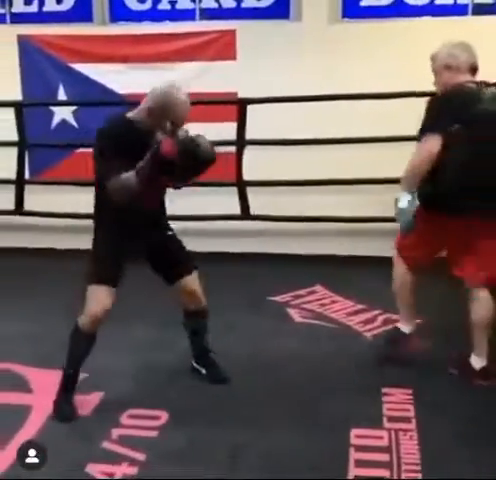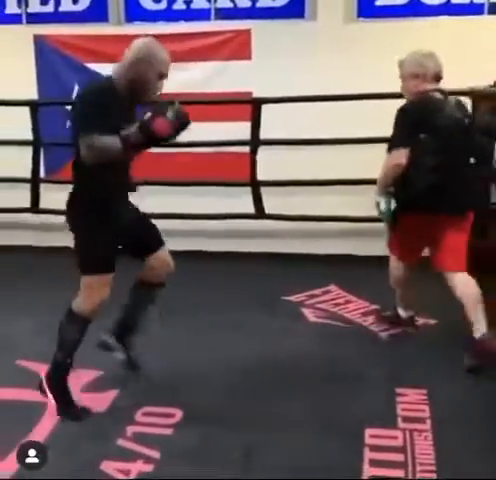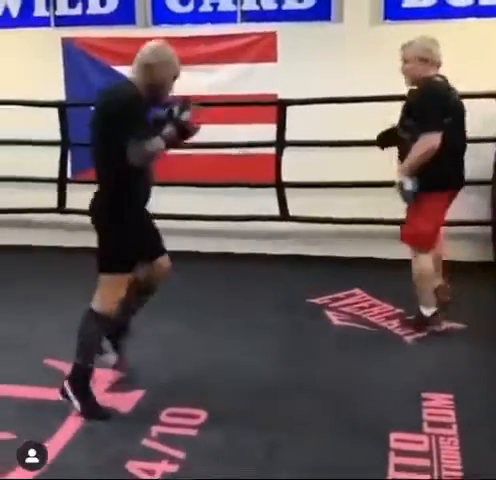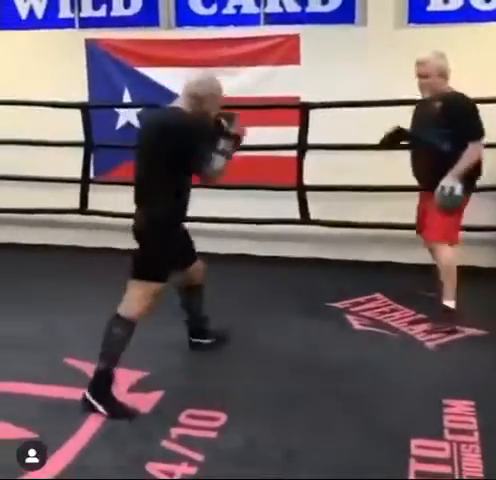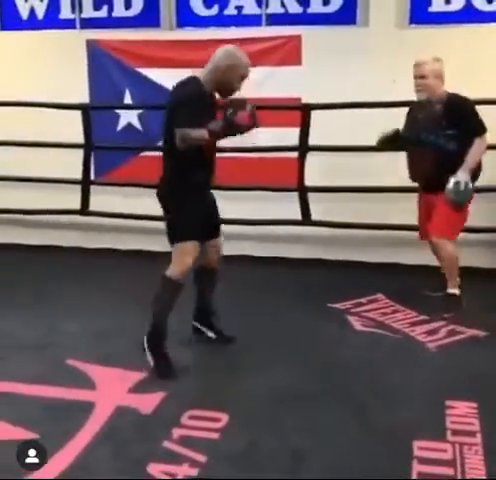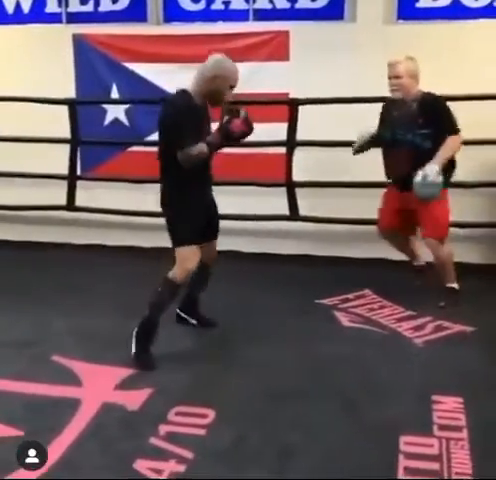
dt=0.3s
person 1, frame 1
left shoulder: (166, 136)
right shoulder: (111, 134)
left elbow: (174, 179)
right elbow: (117, 191)
left wrist: (195, 160)
right wrist: (154, 161)
left hip: (154, 227)
right hip: (114, 231)
left knee: (193, 292)
right knee: (97, 310)
left ankle: (202, 357)
right ankle: (67, 386)
person 1, frame 2
left shoulder: (125, 100)
right shoulder: (99, 95)
right elbow: (89, 151)
left wrist: (153, 128)
right wrist: (138, 134)
left hip: (118, 205)
right hip: (92, 210)
left knee: (161, 267)
right knee: (94, 296)
left ankle: (121, 335)
right ankle: (55, 380)
person 1, frame 3
left shoulder: (127, 98)
right shoulder: (126, 100)
right elbow: (139, 156)
left wrist: (166, 127)
right wrist: (173, 130)
left hip: (129, 206)
right hip: (117, 209)
left knee: (159, 267)
right knee: (112, 295)
left ankle: (114, 334)
right ankle: (77, 381)
person 1, frame 4
left shoulder: (161, 119)
right shoulder: (182, 126)
right elbow: (210, 172)
left wrist: (210, 136)
right wrist: (229, 140)
left hip: (163, 218)
right hip: (158, 222)
left knee: (194, 272)
right knee: (138, 302)
left ankle: (199, 331)
right ankle: (99, 386)
person 1, frame 5
left shoulder: (205, 95)
right shoulder: (189, 92)
right elbow: (184, 140)
left wrist: (228, 122)
right wrist: (227, 125)
left hip: (199, 186)
right hip: (180, 189)
left knee: (211, 256)
right knee: (184, 262)
left ankle: (204, 319)
right ankle: (155, 338)
person 1, frame 6
left shoulder: (198, 105)
right shoulder: (181, 106)
right elbow: (186, 155)
left wrist: (223, 135)
right wrist: (222, 135)
left hip: (200, 191)
right hip: (181, 196)
left knee: (207, 257)
right knee: (187, 266)
left ankle: (189, 308)
right ankle: (144, 333)
person 2, frame 1
left shoulder: (448, 100)
left elbow: (429, 149)
left wrist: (407, 189)
left hip: (446, 204)
left knee: (404, 257)
left ankle: (405, 331)
person 2, frame 2
left shoulder: (412, 112)
right shoulder: (461, 109)
left elbow: (398, 159)
left wrist: (381, 190)
left hip: (418, 203)
right hip: (460, 203)
left knee: (400, 255)
right knee: (456, 270)
left ankle: (404, 314)
person 2, frame 3
left shoulder: (424, 95)
right shoulder: (447, 91)
left elbow: (431, 141)
left wrist: (404, 171)
right wrist: (399, 136)
left hip: (432, 181)
right hip: (449, 178)
left knee: (419, 244)
right knee: (430, 233)
left ankle: (428, 314)
right ankle: (439, 286)
person 2, frame 4
left shoulder: (460, 106)
right shoulder: (423, 106)
left elbow: (476, 147)
left wrist: (452, 177)
right wrist: (401, 136)
left hip: (450, 187)
right hip: (430, 185)
left knee: (440, 241)
right knee: (430, 236)
left ankle: (449, 306)
right ankle: (448, 290)
person 2, frame 5
left shoulder: (459, 105)
right shoulder: (416, 110)
left elbow: (480, 140)
left wrist: (465, 172)
right wrist: (395, 139)
left hip: (453, 186)
right hip: (428, 185)
left knee: (441, 238)
right knee: (431, 237)
left ankle: (454, 292)
right ankle: (450, 281)
person 2, frame 6
left shoulder: (432, 104)
right shoulder: (389, 108)
left elbow: (454, 138)
right elbow: (384, 137)
left wrist: (437, 164)
right wrist: (369, 140)
right hip: (401, 183)
left knee: (434, 239)
right knee: (387, 227)
left ankle: (451, 285)
right ankle: (416, 261)
